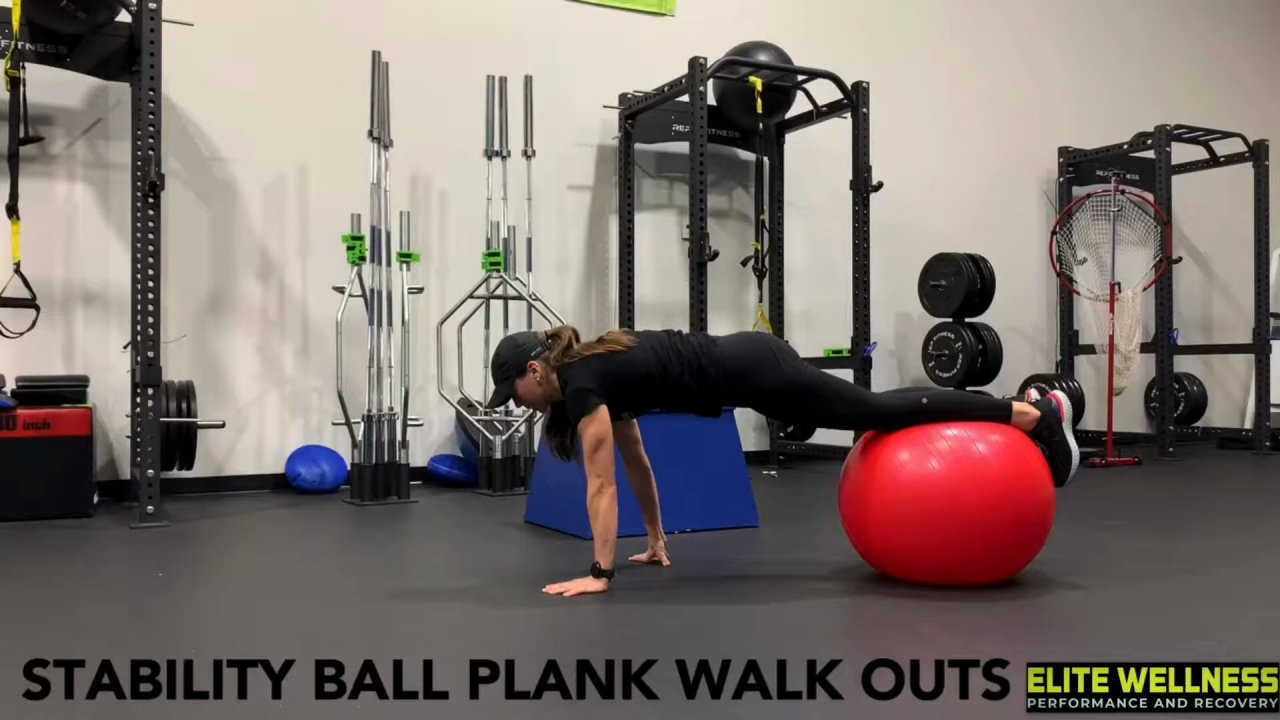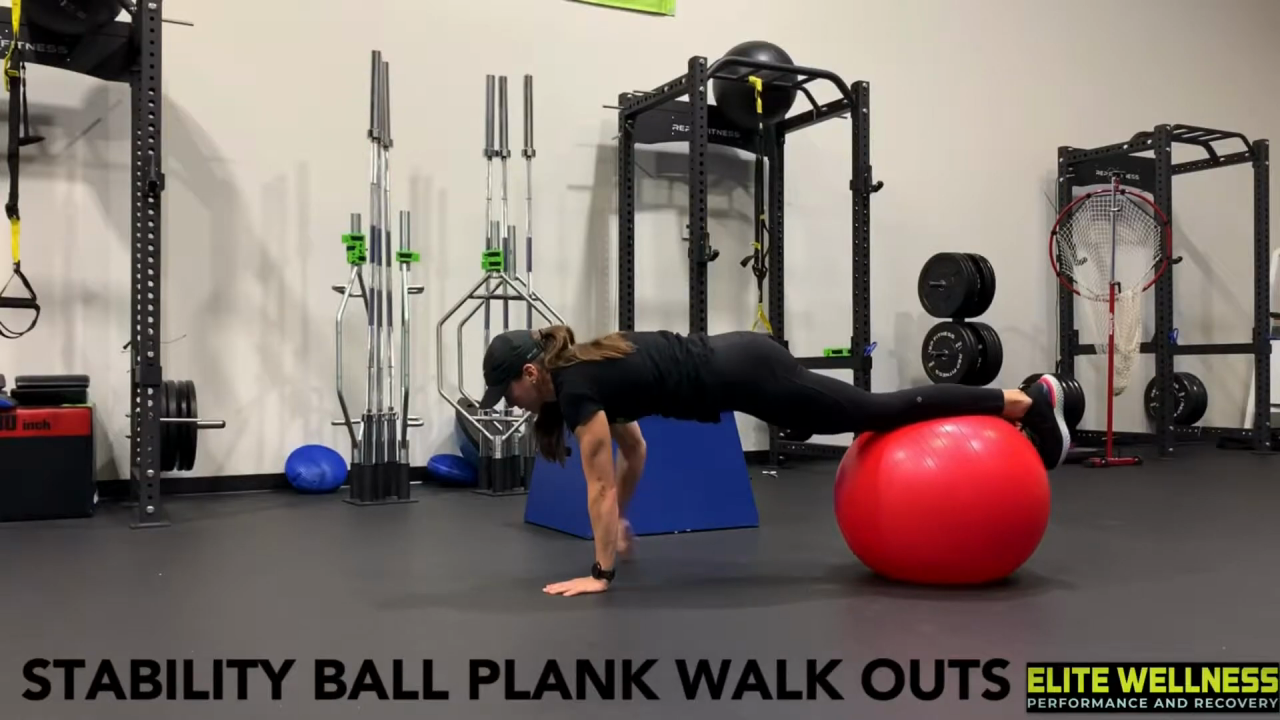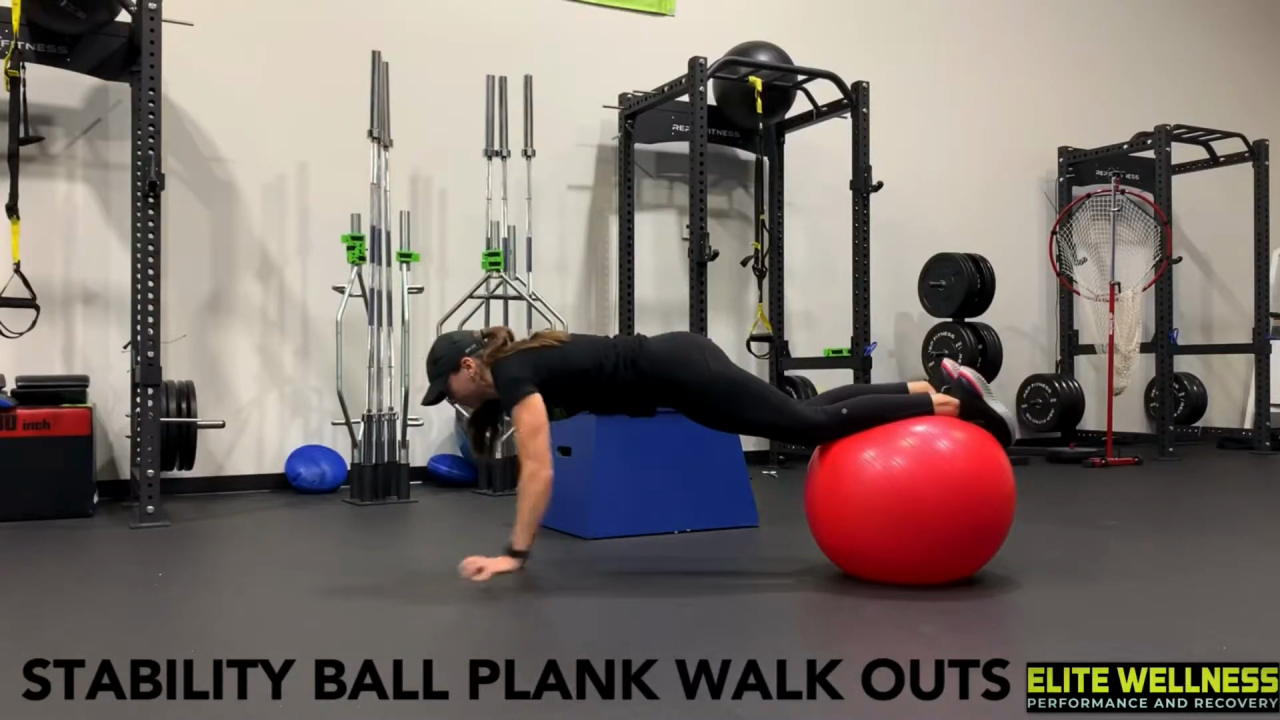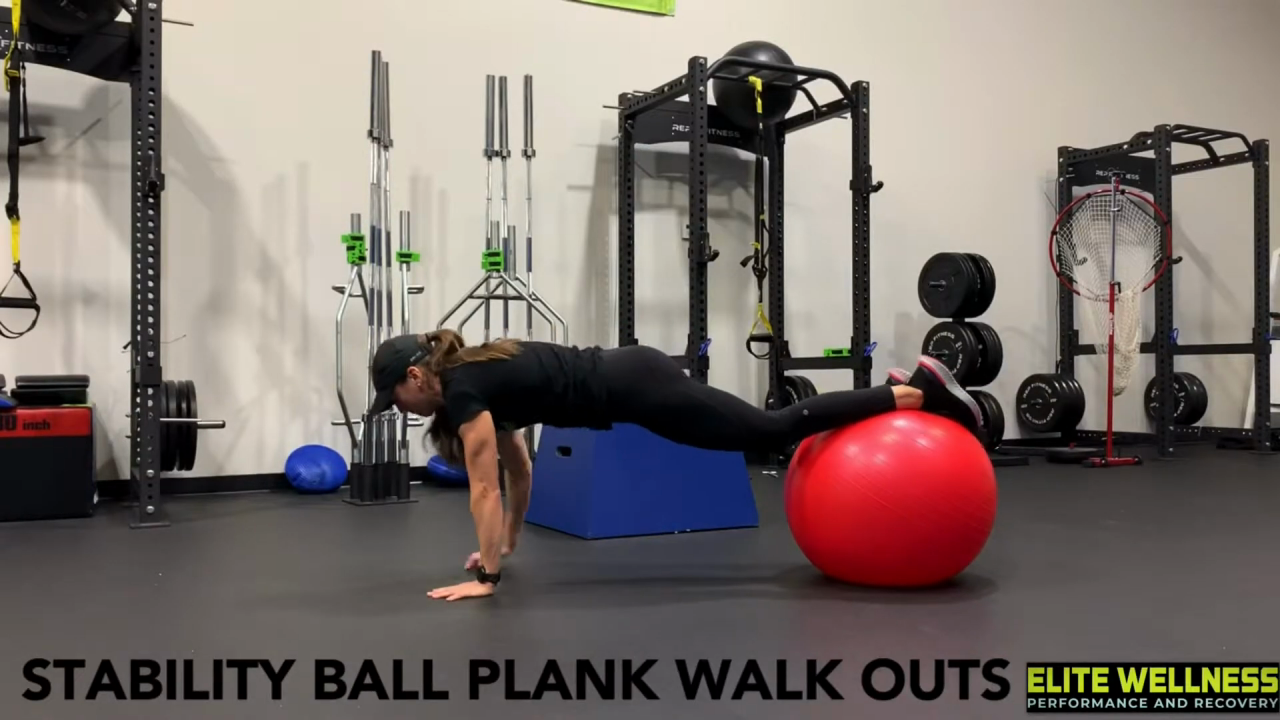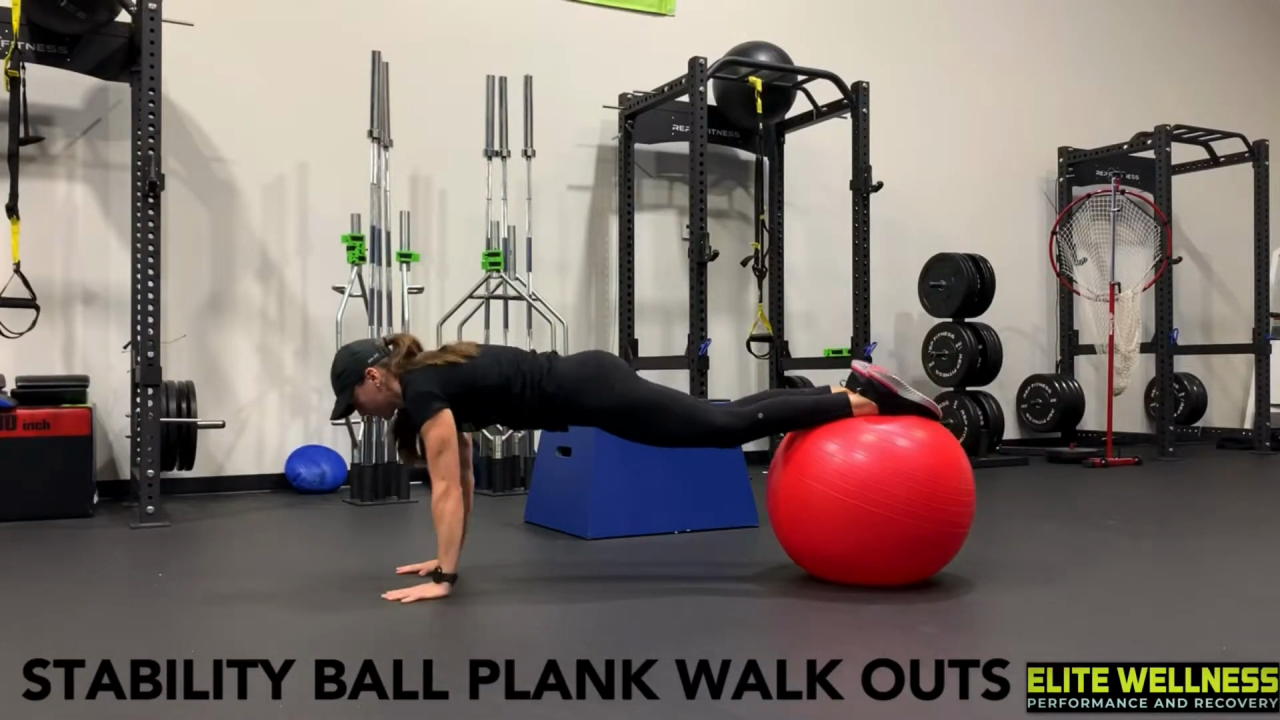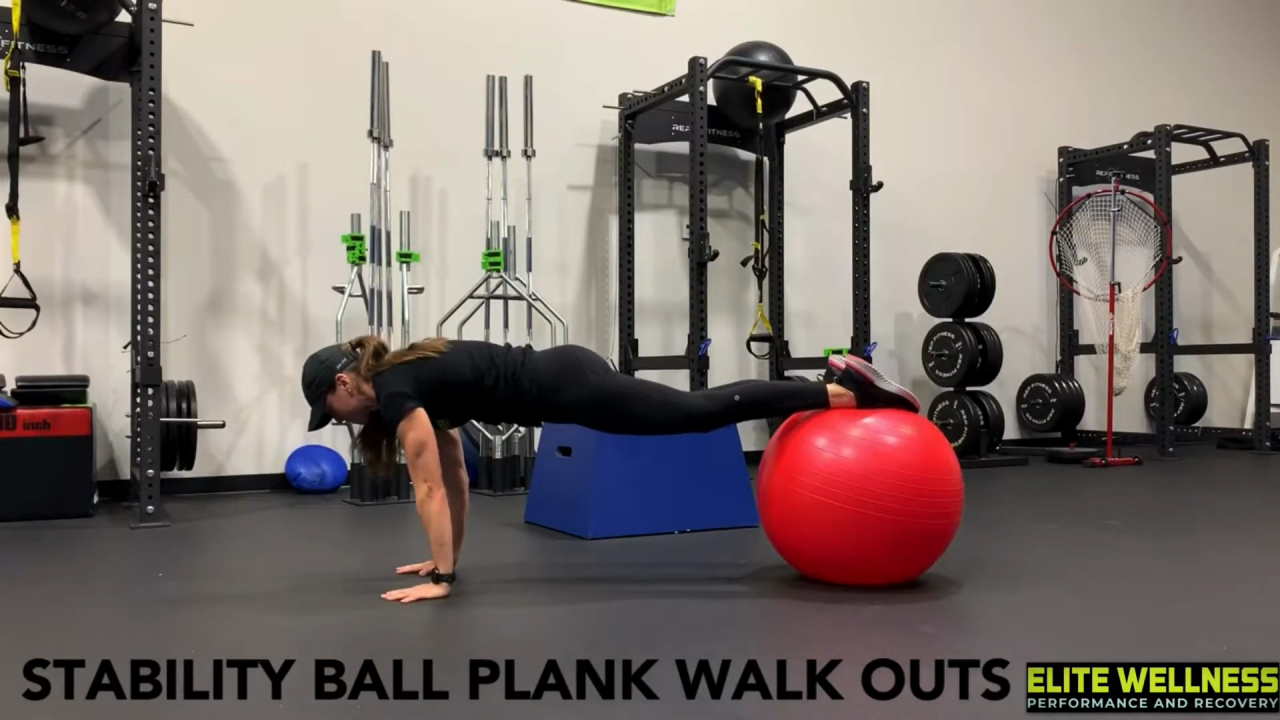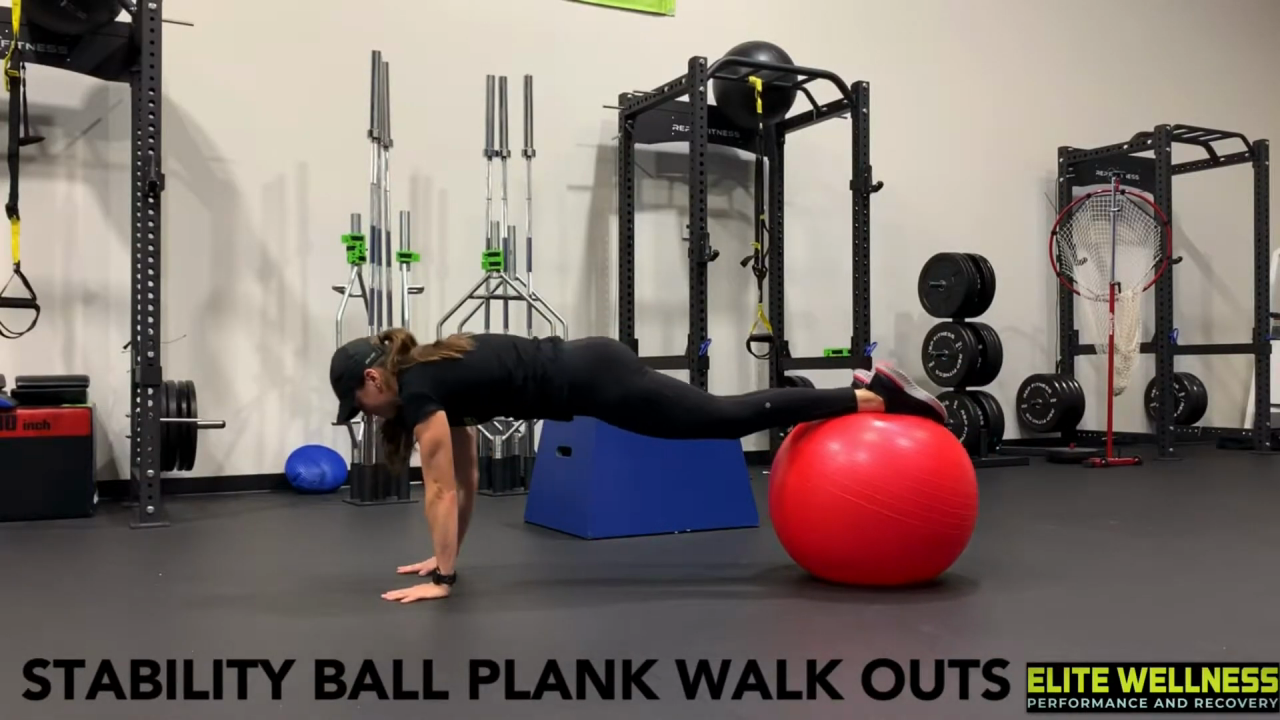
dt=0.7s
person 1, frame 1
left shoulder: (580, 383)
right shoulder: (597, 373)
left elbow: (602, 484)
right elbow: (636, 461)
left wrist: (600, 572)
right wrist: (656, 540)
left hip: (749, 369)
right hip: (745, 364)
left knee: (882, 412)
right knee: (878, 410)
left ankle: (1038, 416)
right ankle: (1025, 407)
person 1, frame 2
left shoulder: (575, 389)
right shoulder: (582, 372)
left elbow: (600, 487)
right elbow: (635, 450)
left wrist: (600, 573)
right wrist: (620, 523)
left hip: (744, 377)
right hip: (737, 357)
left knee: (880, 411)
right knee: (876, 411)
left ankle: (1028, 401)
right ankle: (1016, 402)
person 1, frame 3
left shoulder: (513, 375)
right shoulder: (524, 374)
left elbow: (539, 470)
right elbow: (536, 468)
left wrist: (515, 552)
right wrist: (524, 548)
left hip: (679, 371)
right hip: (675, 373)
left knee: (815, 425)
right knee: (808, 416)
left ankle: (957, 403)
right ankle: (930, 388)
person 1, frame 4
left shoulder: (461, 390)
right shoulder: (481, 379)
left elbow: (484, 489)
right elbow: (520, 470)
left wrist: (486, 577)
right wrist: (505, 545)
left hip: (634, 390)
right hip: (633, 373)
left knee: (775, 430)
right knee: (771, 425)
left ankle: (921, 392)
right ankle: (898, 390)
person 1, frame 5
left shoulder: (422, 390)
right shoulder: (437, 381)
left elbow: (446, 487)
right elbow: (464, 476)
left wrist: (443, 577)
right wrist: (444, 558)
left hip: (591, 391)
right hip: (588, 381)
left knee: (730, 427)
right knee: (727, 418)
left ankle: (872, 400)
right ankle: (847, 387)
person 1, frame 6
left shoulder: (394, 390)
right shoulder: (415, 380)
left elbow: (429, 489)
right elbow: (455, 477)
left wrist: (442, 577)
right wrist: (446, 556)
left hip: (566, 385)
right hip: (565, 375)
left knee: (705, 410)
right knee: (704, 408)
left ankle: (848, 390)
right ankle: (833, 382)
person 1, frame 7
left shoulder: (418, 387)
right shoulder: (440, 376)
left elbow: (441, 489)
right elbow: (467, 472)
left wrist: (439, 577)
right wrist: (450, 549)
left hip: (596, 381)
right hip: (593, 364)
left knee: (733, 417)
right knee: (732, 414)
left ankle: (877, 396)
right ankle: (865, 389)
